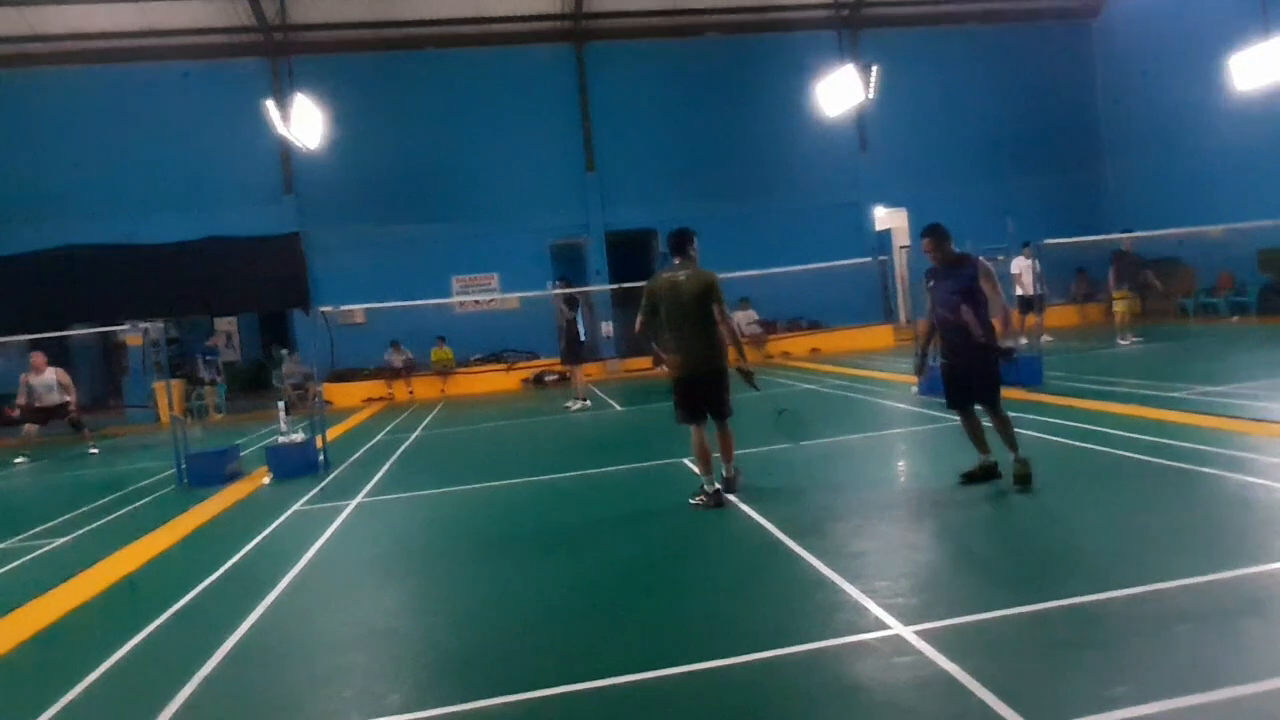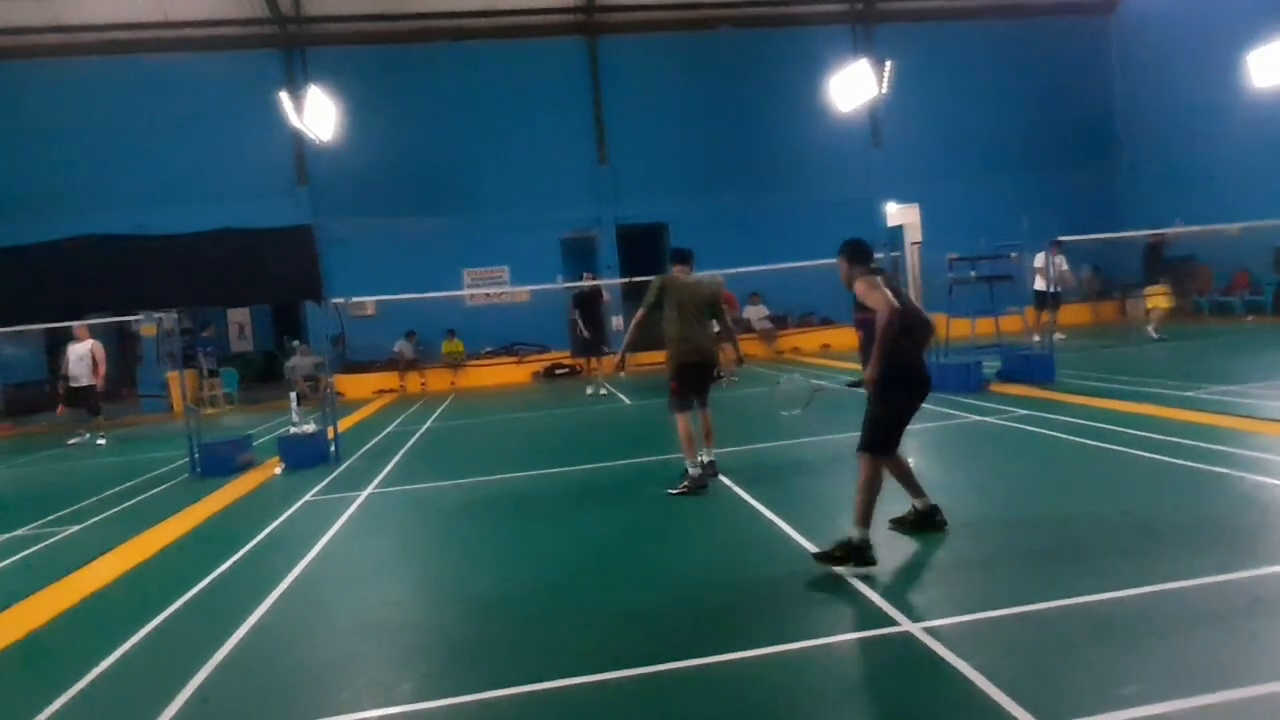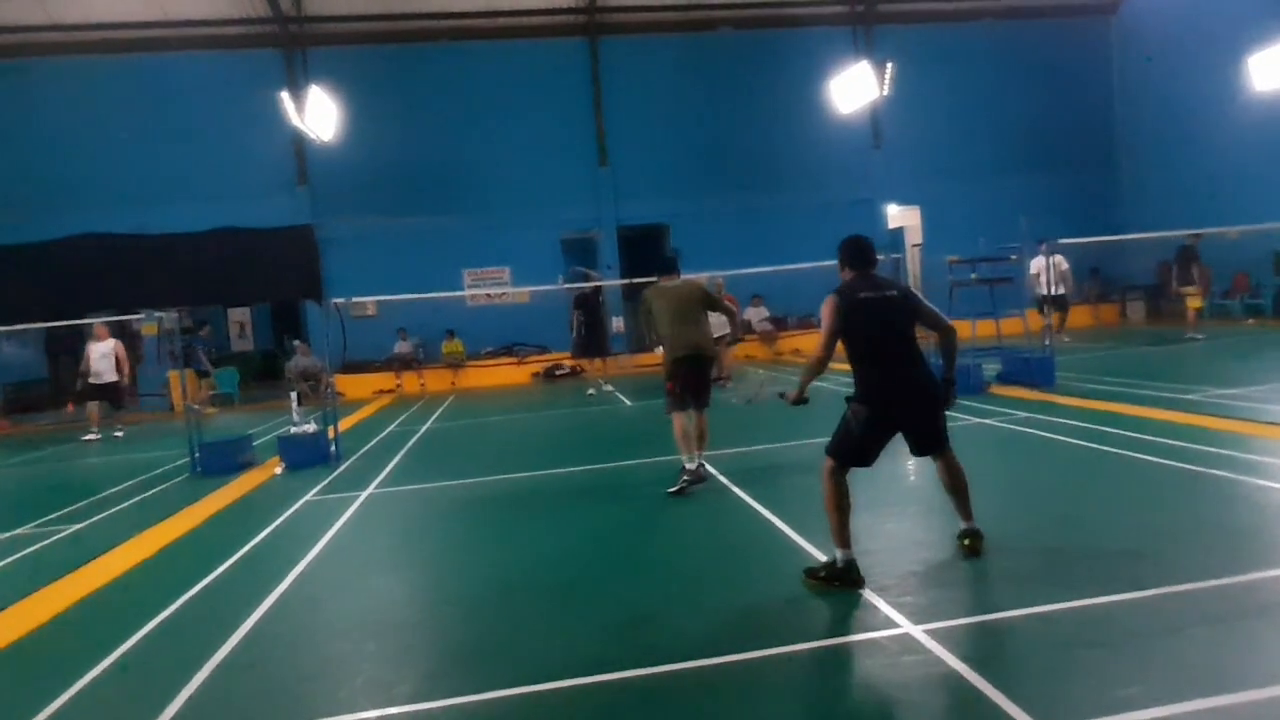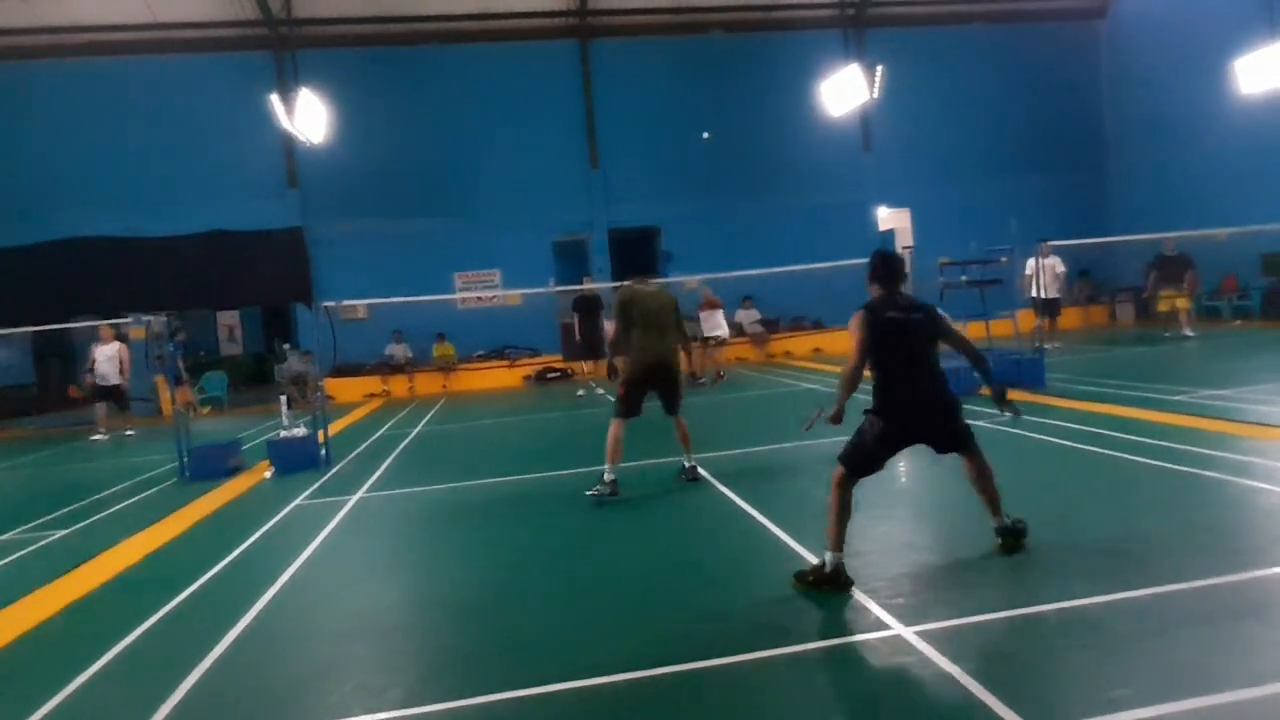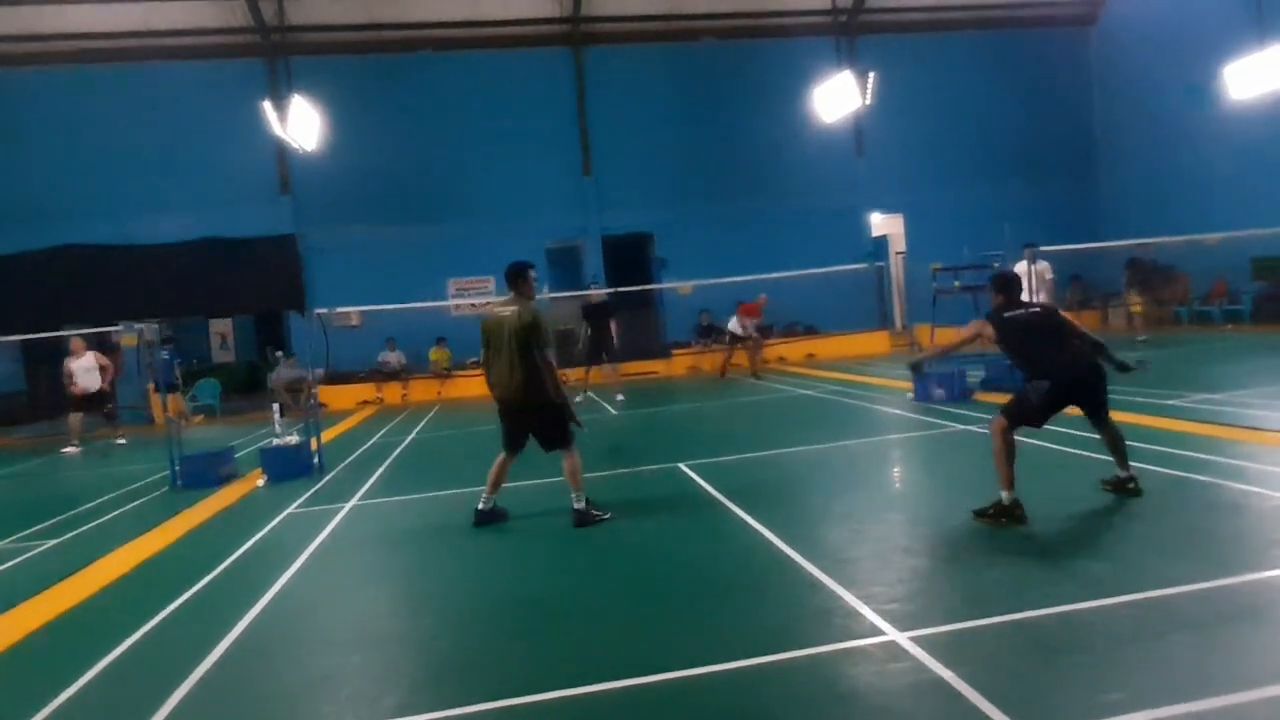
dt=1s
person 1, frame 1
left shoulder: (976, 266)
right shoulder: (931, 276)
left elbow: (999, 303)
right wrist: (923, 352)
left hip: (981, 349)
right hip: (952, 353)
left knee: (991, 407)
right knee: (963, 409)
left ankle: (1018, 460)
right ankle: (987, 462)
person 1, frame 2
left shoulder: (866, 283)
right shoulder: (884, 286)
left elbow: (890, 312)
right elbow: (927, 325)
left wrist: (875, 365)
left hip: (896, 380)
right hip: (908, 377)
left knee: (870, 454)
right knee: (881, 449)
left ankle: (858, 542)
right ankle: (925, 510)
person 1, frame 3
left shoulder: (837, 300)
right shoulder: (903, 292)
left elbow: (823, 356)
right elbow: (947, 331)
left wrist: (799, 388)
right wrist: (947, 380)
left hip: (874, 399)
right hip: (921, 391)
left knee: (833, 470)
right knee: (943, 455)
left ankle: (843, 564)
right ankle: (969, 531)
person 1, frame 4
left shoulder: (865, 317)
right shoulder: (928, 312)
left elbow: (855, 368)
right elbow: (972, 353)
left wrist: (839, 407)
right wrist: (997, 391)
left hip: (890, 412)
right hip: (938, 405)
left knee: (842, 479)
right knee: (972, 455)
left ankle: (832, 566)
right ankle: (1004, 527)
person 1, frame 5
left shoulder: (989, 323)
right shoulder: (1048, 310)
left elbow: (950, 346)
right elbow: (1091, 341)
left wrist: (919, 361)
right wrist: (1117, 363)
left hip: (1052, 378)
right hip: (1090, 371)
left knee: (1000, 428)
right knee: (1101, 420)
left ankle: (1008, 503)
right ankle: (1126, 478)
person 2, frame 1
left shoulder: (656, 284)
right shoulder: (707, 279)
left elbow: (640, 328)
right elbow: (724, 322)
left wrist: (657, 350)
right wrist: (743, 360)
left hip: (682, 365)
right hip: (714, 362)
left knee: (697, 427)
right knee: (721, 421)
left ankle: (710, 490)
right ankle: (729, 476)
person 2, frame 2
left shoulder: (663, 282)
right shoulder: (708, 287)
left elbow: (638, 319)
right elbow: (725, 324)
left wrist: (622, 352)
right wrist: (737, 351)
left hip: (681, 354)
right hip: (707, 353)
left knee: (682, 413)
right knee: (703, 405)
left ankle: (695, 474)
right ankle: (708, 460)
person 2, frame 3
left shoulder: (650, 294)
right shoulder: (696, 287)
left elbow: (651, 330)
right elbow: (730, 310)
left wrist: (660, 342)
right wrist: (735, 334)
left hip: (677, 353)
right hip: (704, 350)
left knee: (679, 411)
right knee: (699, 409)
left ankle: (691, 467)
right ankle: (697, 462)
person 2, frame 4
left shoulder: (625, 294)
right shoulder: (668, 297)
left elbow: (616, 335)
right elbow: (683, 336)
left wrist: (611, 358)
right wrist: (690, 363)
left hip: (638, 364)
right hip: (668, 362)
left knee: (619, 420)
right knee: (676, 415)
left ankle: (608, 480)
right ankle: (690, 465)
person 2, frame 5
left shoulder: (489, 316)
right shoulder: (530, 314)
left elbow: (485, 361)
right elbow: (545, 362)
left wrist: (497, 394)
right wrist: (563, 401)
left hip: (505, 397)
right hip: (534, 395)
left knee: (509, 452)
right knee: (568, 447)
left ankle: (484, 507)
right ankle: (581, 507)
